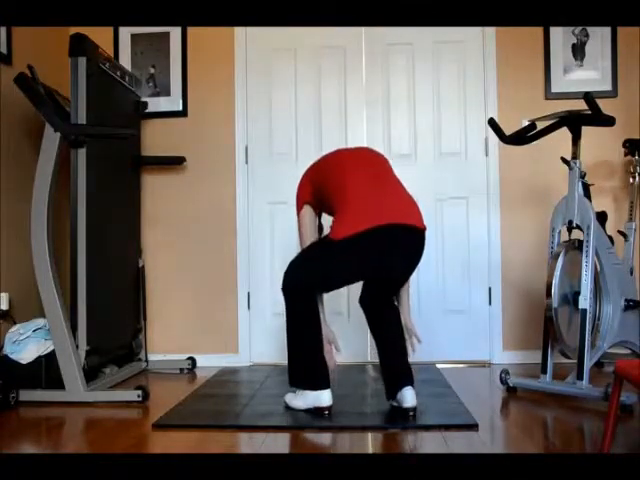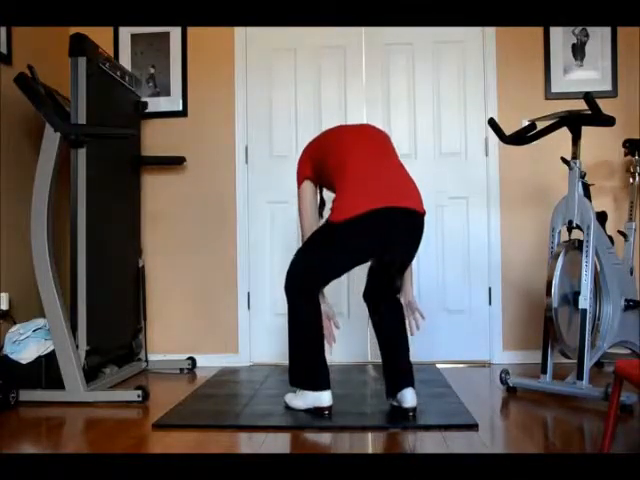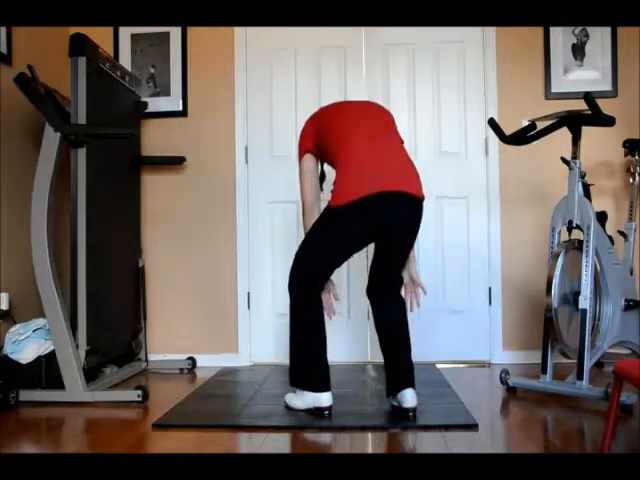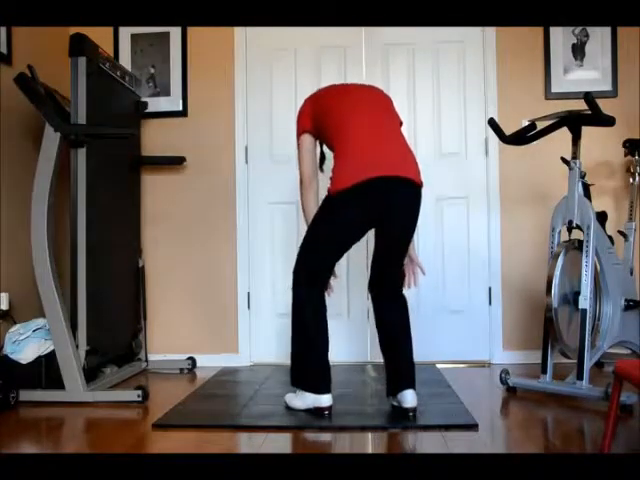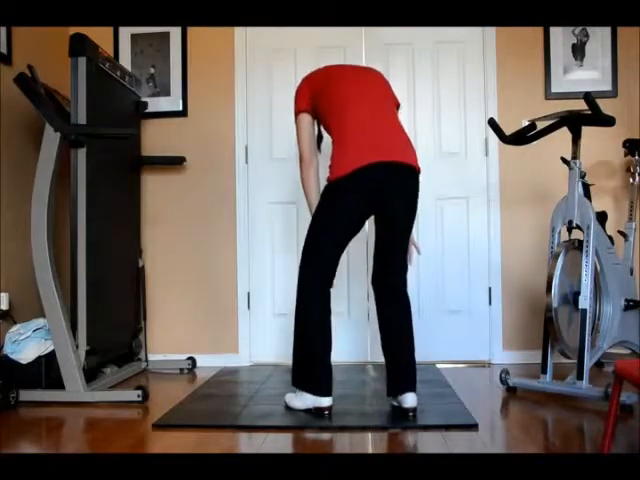
dt=0.4s
person 1, frame 1
left shoulder: (312, 178)
right shoulder: (375, 159)
left elbow: (312, 255)
left wrist: (322, 325)
right wrist: (404, 313)
left hip: (360, 234)
right hip: (413, 233)
left knee: (296, 284)
right knee: (379, 300)
left ankle: (315, 390)
right ankle: (403, 389)
person 1, frame 2
left shoulder: (312, 153)
right shoulder: (377, 136)
left elbow: (311, 232)
left wrist: (320, 299)
right wrist: (406, 289)
left hip: (359, 216)
right hip: (412, 215)
left knee: (299, 283)
right knee: (382, 293)
left ankle: (315, 390)
right ankle: (403, 389)
person 1, frame 3
left shoulder: (315, 125)
right shoulder: (381, 113)
left elbow: (311, 205)
left wrist: (322, 275)
right wrist: (409, 266)
left hip: (357, 200)
right hip: (410, 198)
left knee: (303, 281)
right knee: (386, 288)
left ankle: (315, 391)
right ankle: (404, 389)
person 1, frame 4
left shoulder: (312, 106)
right shoulder: (379, 96)
left elbow: (309, 181)
left wrist: (320, 243)
right wrist: (405, 244)
left hip: (356, 186)
right hip: (408, 184)
left knee: (308, 279)
right knee: (388, 286)
left ankle: (315, 391)
right ankle: (404, 389)
person 1, frame 5
left shoulder: (310, 85)
right shoulder: (376, 77)
left elbow: (308, 159)
left wrist: (319, 219)
right wrist: (401, 226)
left hip: (355, 173)
right hip: (405, 170)
left knee: (315, 277)
right knee: (392, 282)
left ankle: (316, 391)
right ankle: (405, 390)
